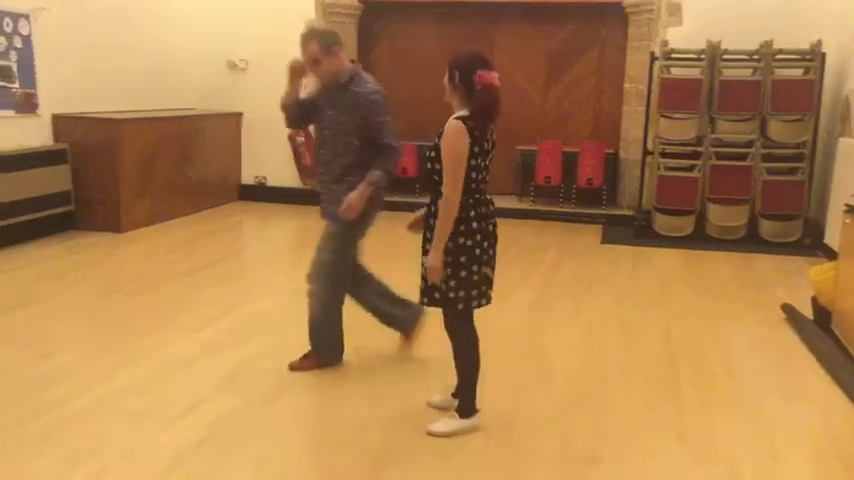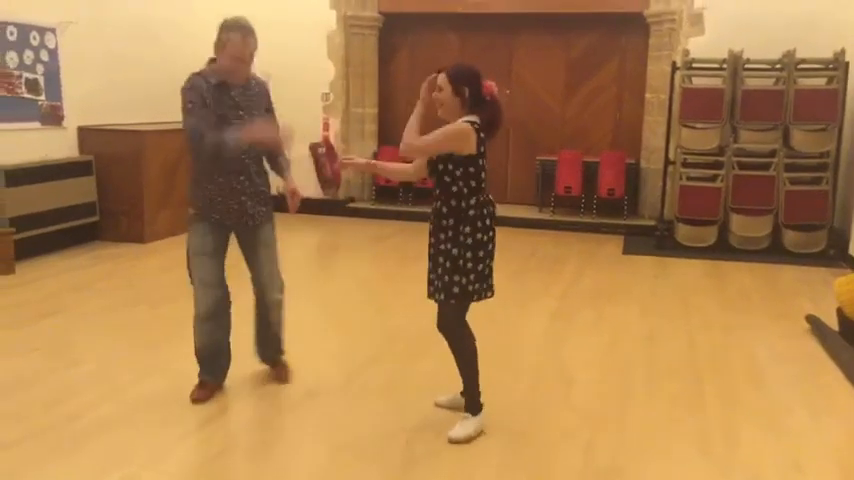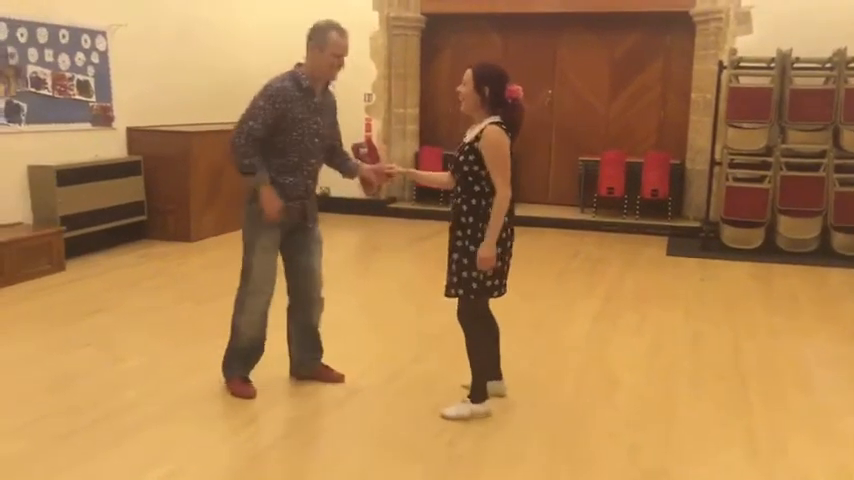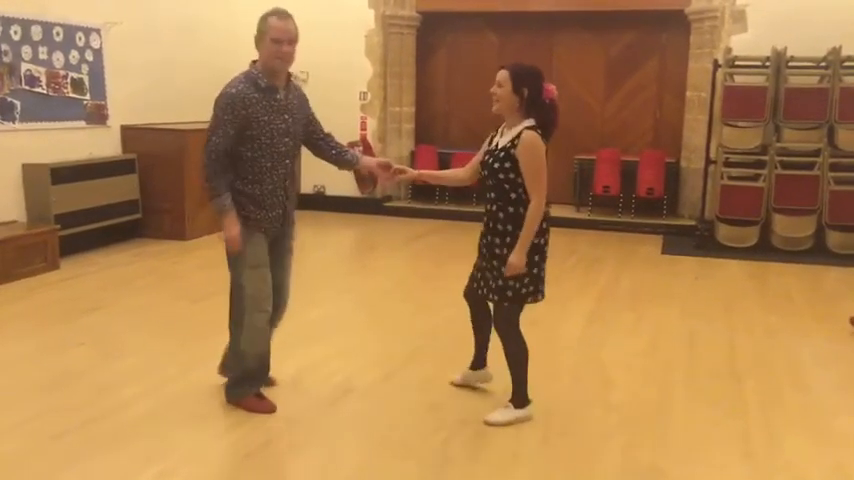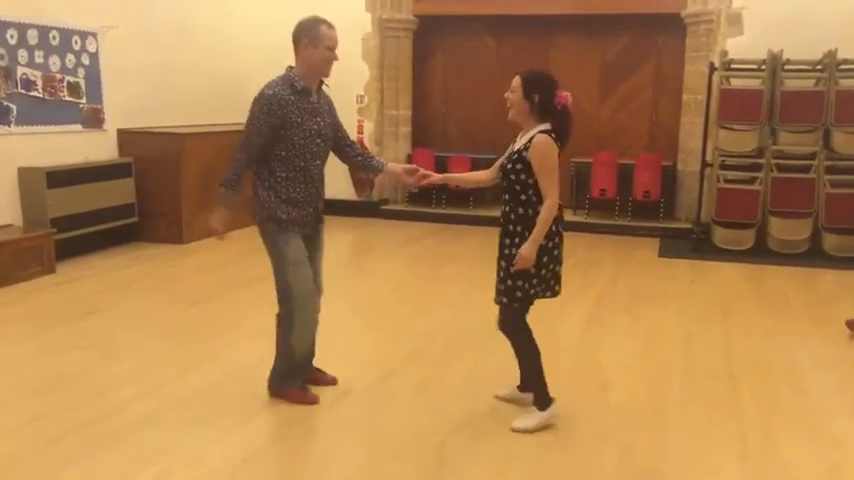
dt=1s
person 1, frame 1
left shoulder: (367, 94)
right shoulder: (327, 89)
left elbow: (389, 152)
right elbow: (295, 121)
left wrist: (363, 191)
right wrist: (293, 83)
left hip: (352, 200)
right hip: (334, 197)
left knee: (324, 276)
right knee: (346, 272)
left ankle: (325, 350)
right ankle: (405, 316)
person 1, frame 2
left shoulder: (257, 87)
right shoulder: (197, 88)
right elbow: (202, 143)
left wrist: (286, 176)
right wrist: (250, 133)
left hip: (256, 204)
right hip: (210, 208)
left knee: (270, 287)
right knee: (209, 296)
left ankle: (272, 353)
right ankle: (211, 374)
person 1, frame 3
left shoulder: (327, 100)
right shoulder: (279, 91)
left elbow: (331, 151)
right elbow: (244, 140)
left wrist: (360, 169)
right wrist: (264, 189)
left hip: (304, 209)
right hip: (269, 207)
left knee: (309, 289)
right knee: (257, 290)
left ankle: (306, 361)
right ankle: (237, 369)
person 1, frame 4
left shoulder: (295, 95)
right shoulder: (236, 95)
left elbow: (319, 141)
right elbow: (214, 160)
left wrist: (364, 162)
right wrist: (228, 215)
left hip: (282, 215)
right hip: (247, 217)
left knee: (276, 298)
right knee: (254, 301)
left ankle: (236, 360)
right ankle: (243, 385)
person 1, frame 5
left shoulder: (323, 101)
right shoulder: (274, 97)
left elbow: (345, 148)
right elbow: (246, 154)
left wrist: (390, 168)
right wrist: (224, 205)
left hip: (311, 214)
right hip: (280, 216)
left knee: (309, 295)
right knee: (299, 298)
left ankle: (301, 365)
right ankle: (285, 379)
person 2, frame 1
left shoulder: (456, 128)
right shoulder: (478, 124)
left elbow: (452, 195)
left wrist: (436, 250)
right wrist: (427, 214)
left hip: (459, 235)
right hip: (470, 231)
left knee: (457, 322)
right knee: (457, 319)
left ankle: (467, 412)
right ankle: (461, 393)
person 2, frame 2
left shoulder: (464, 130)
right shoulder: (456, 132)
left elbow: (409, 148)
right elbow: (415, 170)
left wrist: (420, 107)
right wrist: (369, 165)
left hip: (467, 234)
right hip: (452, 231)
left knee: (451, 320)
right knee: (451, 316)
left ankle: (475, 410)
right ankle: (469, 393)
person 2, frame 3
left shoulder: (493, 133)
right shoulder: (475, 130)
left elbow: (502, 192)
right elbow: (451, 180)
left wrist: (490, 242)
right wrist: (406, 173)
left hip: (483, 231)
right hip: (469, 228)
left knee: (469, 311)
right knee: (476, 308)
left ankle: (479, 398)
right ankle: (493, 378)
person 2, frame 4
left shoulder: (529, 139)
right shoulder: (500, 133)
left elbow: (537, 200)
right elbow: (468, 175)
left wrist: (522, 250)
right wrist: (418, 175)
left hip: (519, 237)
right hip: (496, 232)
left knee: (506, 318)
right knee: (475, 295)
left ankle: (520, 403)
right ankle: (478, 368)
person 2, frame 5
left shoulder: (542, 141)
right shoulder: (523, 138)
left elbow: (551, 201)
right elbow: (491, 176)
left wrist: (533, 244)
right wrist: (443, 178)
left hip: (532, 239)
right hip: (516, 236)
left knee: (510, 321)
right knee: (514, 317)
left ankle: (544, 403)
right ankle: (527, 388)
